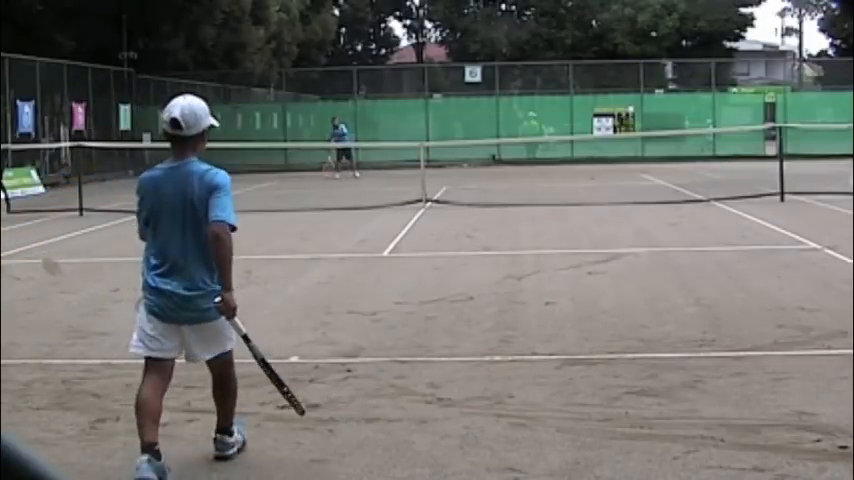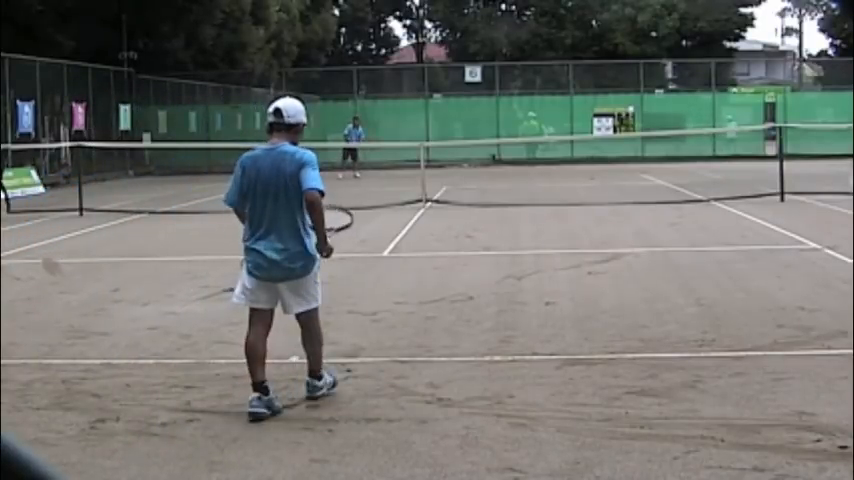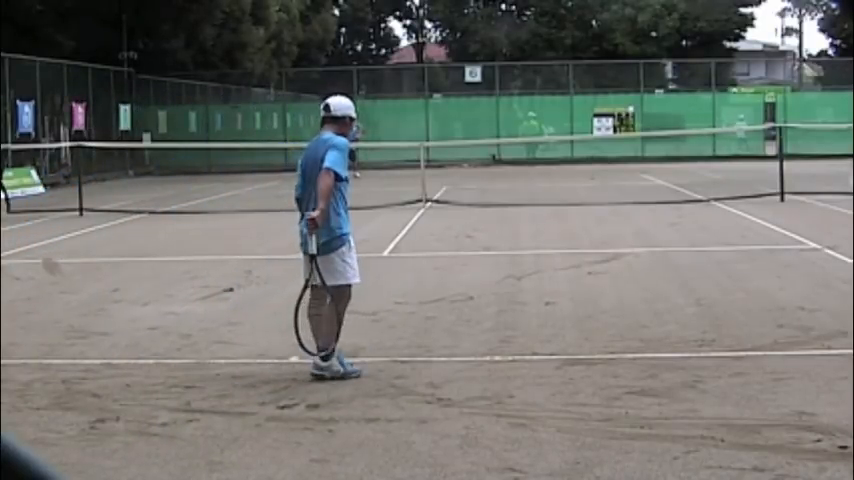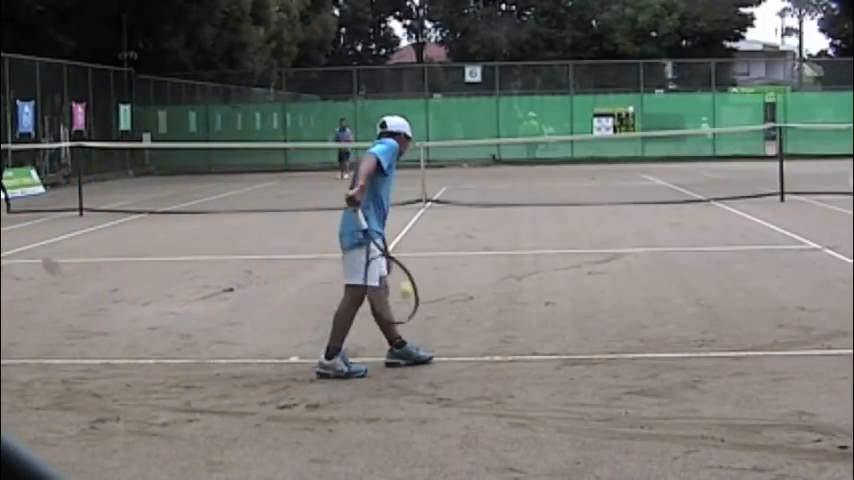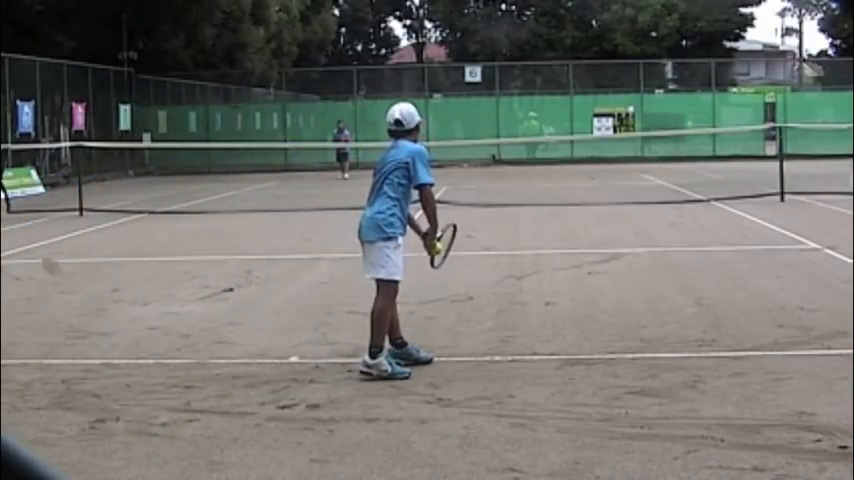
dt=1s
person 1, frame 1
left shoulder: (148, 182)
right shoulder: (215, 179)
left elbow: (146, 233)
right elbow: (219, 233)
right wrist: (228, 290)
left hip: (159, 295)
right hip: (204, 296)
left knee: (154, 376)
right knee: (223, 369)
right ankle: (225, 436)
person 1, frame 2
left shoulder: (247, 160)
right shoulder: (303, 158)
left elbow: (236, 206)
right elbow: (312, 198)
right wrist: (322, 239)
left hip: (258, 256)
right hip: (297, 256)
left knee: (258, 324)
right knee: (309, 320)
left ankle: (261, 395)
right ankle: (317, 379)
person 1, frame 3
left shoulder: (309, 149)
right shoulder: (338, 144)
left elbow: (300, 194)
right elbow: (327, 175)
right wrist: (320, 210)
left hip: (312, 233)
right hip: (333, 233)
left knee: (319, 295)
right knee: (340, 295)
left ankle: (324, 355)
right ankle: (327, 360)
person 1, frame 4
left shoulder: (381, 151)
right shoulder: (388, 146)
right elbow: (368, 161)
right wrist: (359, 187)
left hip: (364, 231)
right hip: (362, 232)
left knee: (378, 291)
right knee: (355, 293)
left ankle: (398, 348)
right ankle: (331, 359)
person 1, frame 5
left shoulder: (390, 154)
right shoulder: (416, 151)
right elbow: (426, 194)
left wrist: (420, 232)
right wrist: (433, 228)
left hip: (373, 226)
right hip: (385, 228)
left knee: (389, 290)
right knee: (387, 290)
left ankle: (398, 347)
right ankle: (374, 359)
